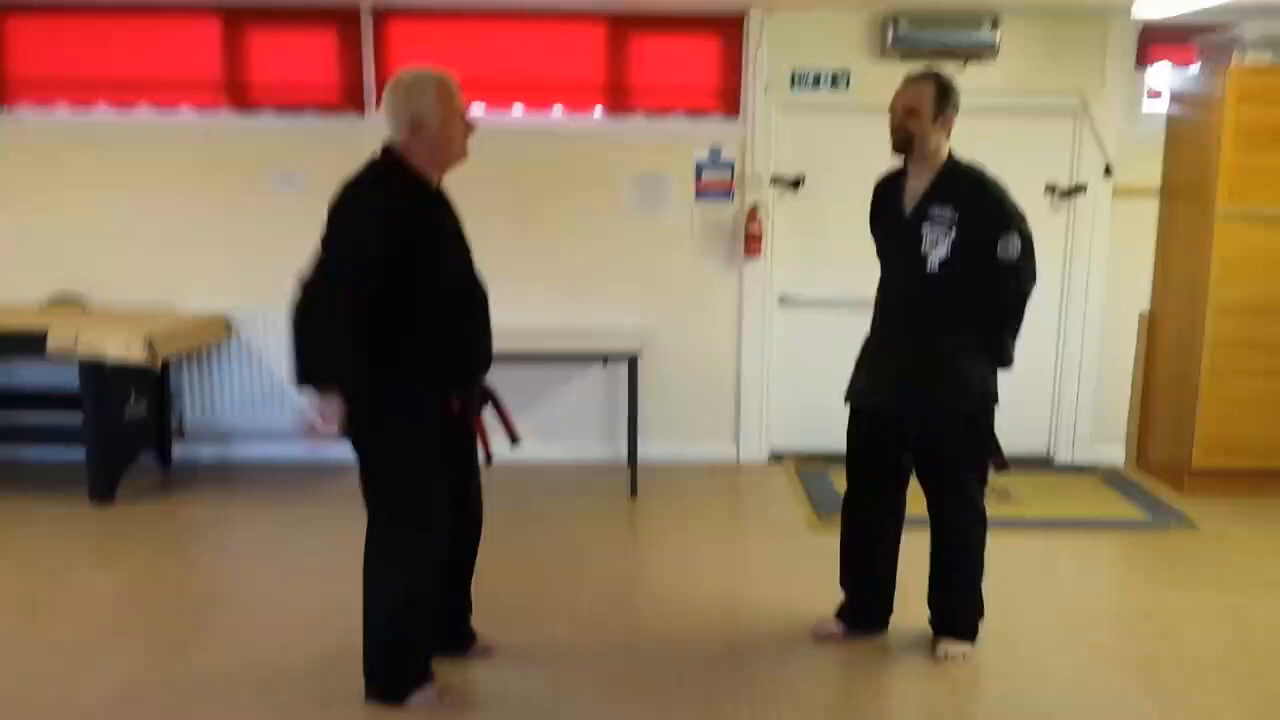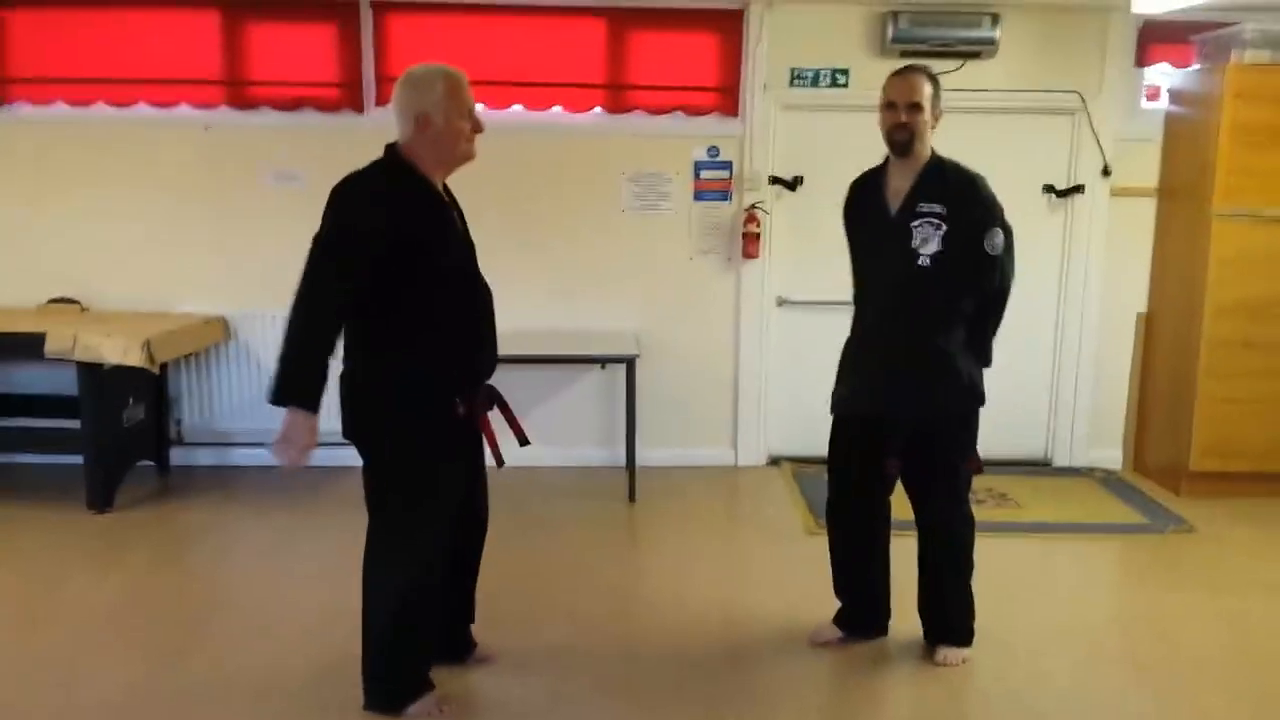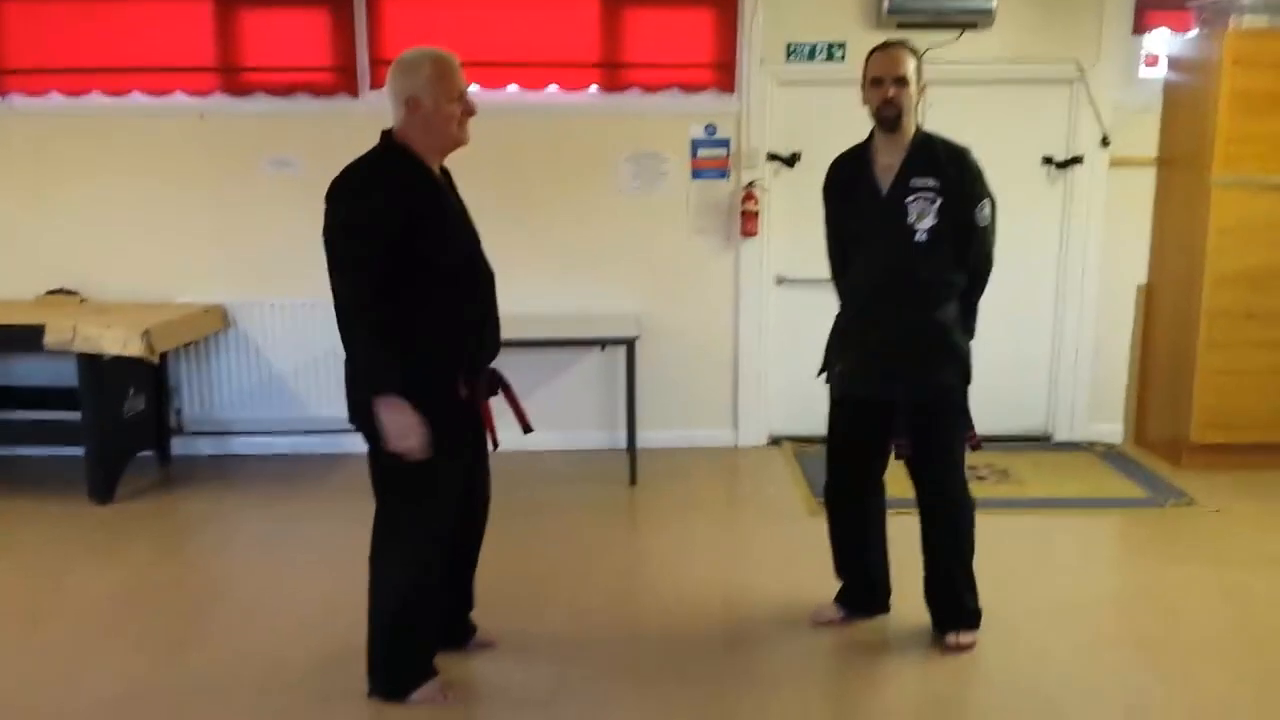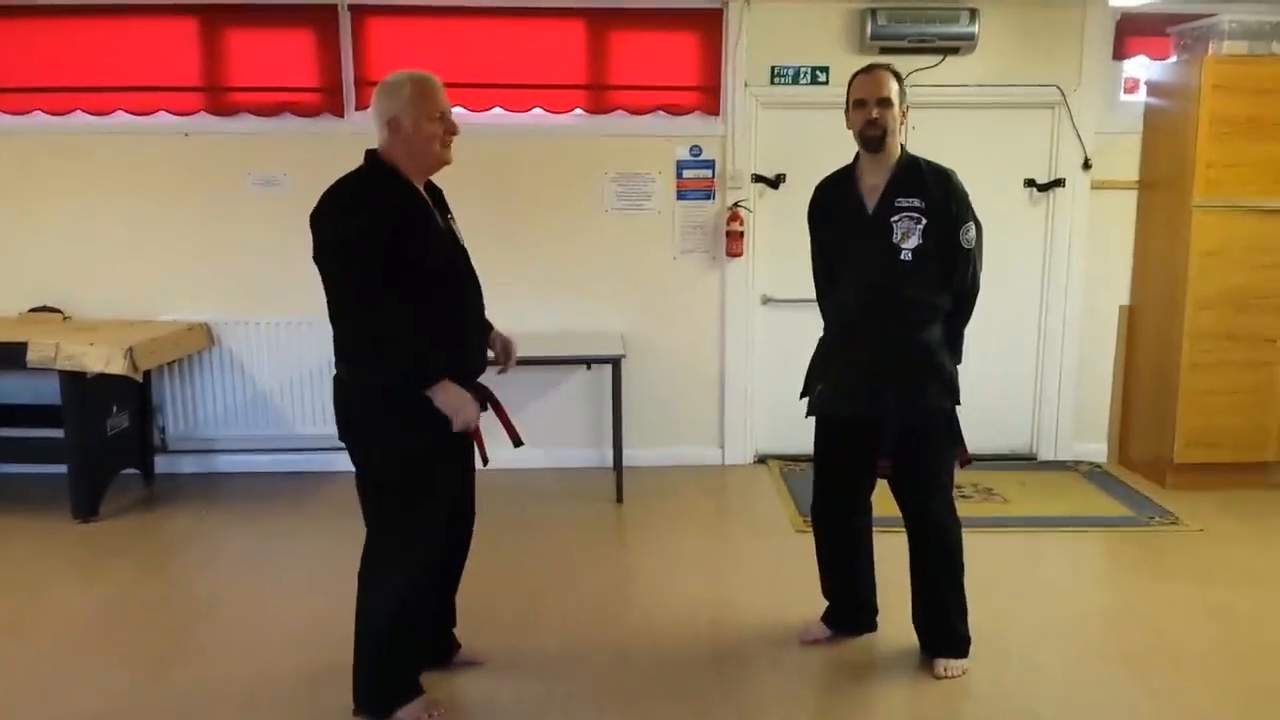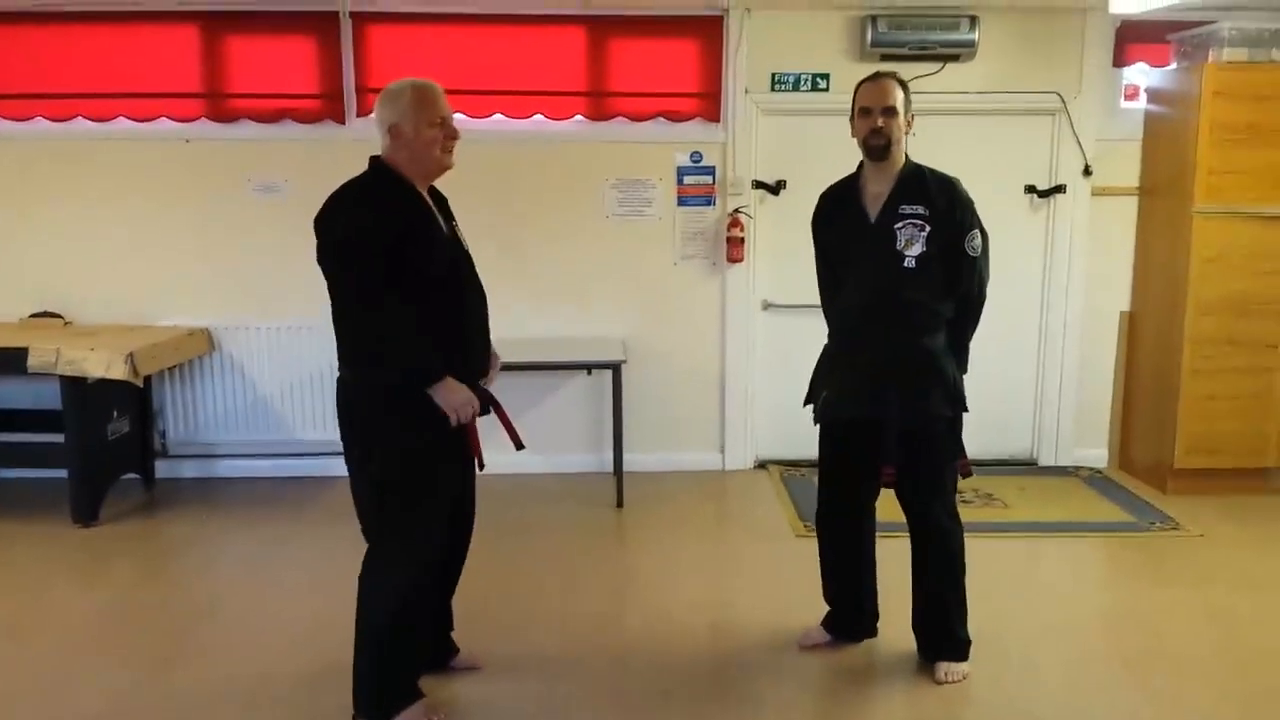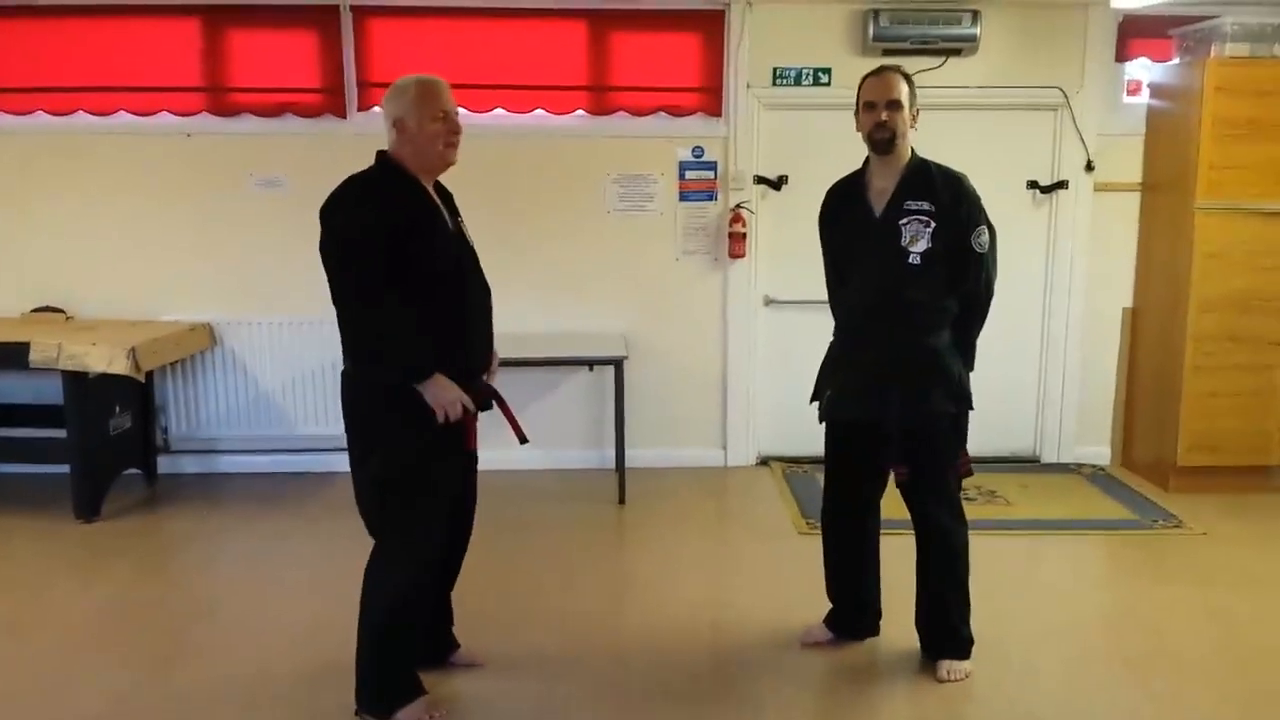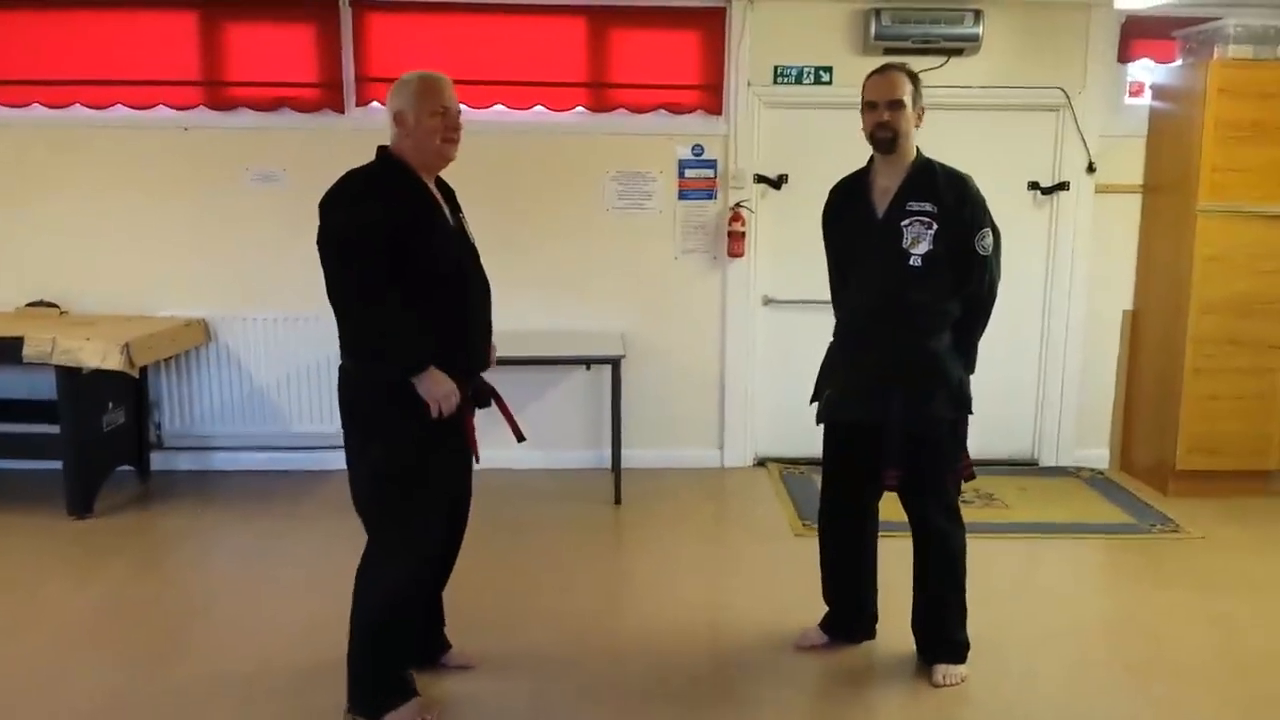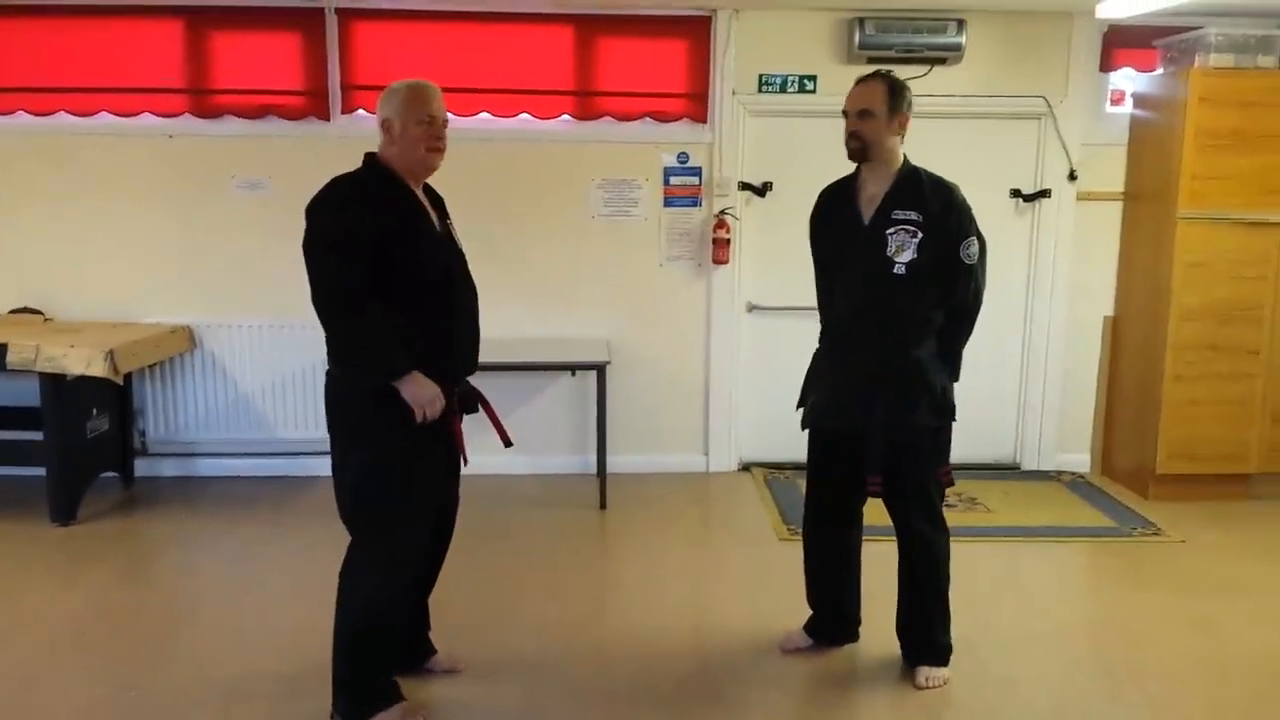
dt=0.2s
person 1, frame 1
left shoulder: (421, 191)
right shoulder: (375, 198)
right elbow: (330, 290)
right wrist: (331, 386)
left hip: (442, 394)
right hip: (397, 401)
left knee: (458, 516)
right knee: (408, 530)
left ankle: (448, 629)
right ankle: (395, 672)
person 1, frame 2
left shoulder: (432, 191)
right shoulder: (372, 197)
right elbow: (324, 299)
right wrist: (302, 403)
left hip: (448, 397)
right hip: (399, 402)
left knee: (463, 521)
right knee: (408, 535)
left ankle: (447, 636)
person 1, frame 3
left shoulder: (432, 176)
right shoulder: (370, 186)
right elbow: (361, 301)
left wrist: (474, 346)
right wrist: (387, 396)
left hip: (452, 382)
right hip: (408, 393)
left knee: (464, 508)
right knee: (414, 523)
left ankle: (448, 622)
right ankle: (398, 669)
person 1, frame 4
left shoulder: (425, 194)
right shoulder: (354, 204)
right elbow: (368, 313)
left wrist: (481, 332)
right wrist: (437, 382)
left hip: (441, 397)
right hip: (391, 404)
left knee: (449, 526)
right knee: (403, 539)
left ankle: (431, 639)
person 1, frame 5
left shoulder: (429, 201)
right shoulder: (357, 208)
right elbow: (369, 314)
left wrist: (477, 351)
right wrist: (437, 379)
left hip: (442, 398)
right hip: (393, 406)
left knee: (448, 529)
right knee: (403, 542)
left ankle: (429, 643)
person 1, frame 6
left shoulder: (435, 196)
right shoulder: (362, 201)
right elbow: (364, 306)
left wrist: (475, 352)
right wrist: (426, 377)
left hip: (444, 394)
right hip: (396, 401)
left knee: (447, 525)
right knee: (406, 537)
left ankle: (429, 639)
person 1, frame 7
left shoulder: (438, 192)
right shoulder: (363, 195)
right elbow: (359, 300)
left wrist: (469, 354)
right wrist: (420, 370)
left hip: (443, 390)
right hip: (393, 397)
left knee: (441, 524)
right knee: (402, 533)
left ankle: (421, 640)
person 1, frame 8
left shoulder: (427, 201)
right shoulder: (349, 201)
right elbow: (344, 304)
left wrist: (451, 365)
right wrist: (405, 376)
left hip: (430, 396)
right hip: (380, 402)
left knee: (428, 528)
right knee: (386, 538)
left ankle: (406, 644)
person 2, frame 1
left shoulder: (982, 197)
right shoulder: (886, 193)
left elbow: (1015, 283)
left wrist: (980, 358)
right wrist: (894, 341)
left hip: (956, 379)
right hip: (886, 367)
left knee: (955, 504)
right knee: (868, 492)
left ankle: (956, 622)
right ankle: (864, 609)
person 2, frame 2
left shoulder: (966, 193)
right shoulder: (862, 194)
left elbow: (994, 284)
left wrist: (960, 355)
right wrist: (876, 342)
left hip: (941, 378)
right hip: (869, 368)
left knee: (942, 507)
right knee: (851, 497)
left ankle: (950, 629)
right ankle: (861, 614)
person 2, frame 3
left shoulder: (954, 166)
right shoulder: (844, 173)
left elbow: (977, 260)
left wrist: (944, 326)
right wrist: (865, 320)
left hip: (934, 355)
right hip: (860, 350)
left knee: (942, 487)
right knee: (849, 481)
left ankle: (956, 613)
right ankle: (862, 593)
person 2, frame 4
left shoulder: (940, 188)
right shoulder: (829, 195)
left elbow: (963, 282)
left wrist: (931, 350)
right wrist: (849, 340)
left hip: (920, 375)
right hip: (845, 370)
left knee: (930, 509)
right knee: (836, 501)
left ankle: (945, 637)
right ankle: (848, 611)
person 2, frame 5
left shoulder: (944, 196)
right shoulder: (833, 204)
left elbow: (970, 289)
left wrist: (937, 358)
right wrist: (854, 349)
left hip: (925, 384)
right hip: (849, 377)
left knee: (933, 514)
right knee: (841, 506)
left ankle: (945, 641)
right ankle: (850, 616)
person 2, frame 6
left shoulder: (950, 192)
right shoulder: (840, 200)
left elbow: (977, 285)
left wrist: (942, 354)
right wrist: (860, 346)
left hip: (930, 381)
right hip: (854, 374)
left knee: (937, 512)
right knee: (846, 504)
left ankle: (947, 639)
right ankle: (852, 615)
person 2, frame 7
left shoulder: (954, 192)
right shoulder: (844, 197)
left elbow: (980, 287)
left wrist: (944, 358)
right wrist: (860, 348)
left hip: (930, 384)
right hip: (854, 375)
left knee: (935, 516)
right knee: (844, 507)
left ankle: (944, 644)
right ankle: (849, 618)
person 2, frame 8
left shoulder: (940, 201)
right shoulder: (830, 202)
left elbow: (965, 297)
left wrist: (926, 365)
right wrist: (846, 355)
left hip: (913, 391)
right hip: (839, 381)
left knee: (919, 522)
right knee: (827, 511)
left ankle: (927, 646)
right ankle: (832, 621)
